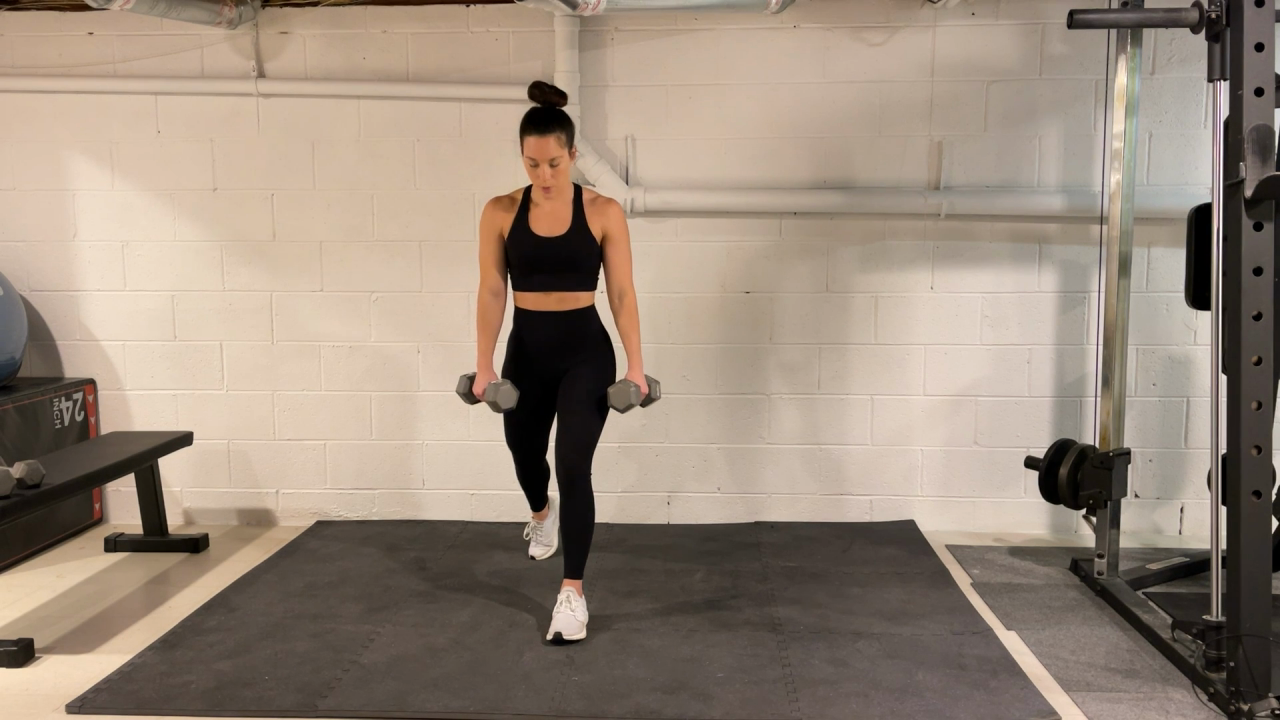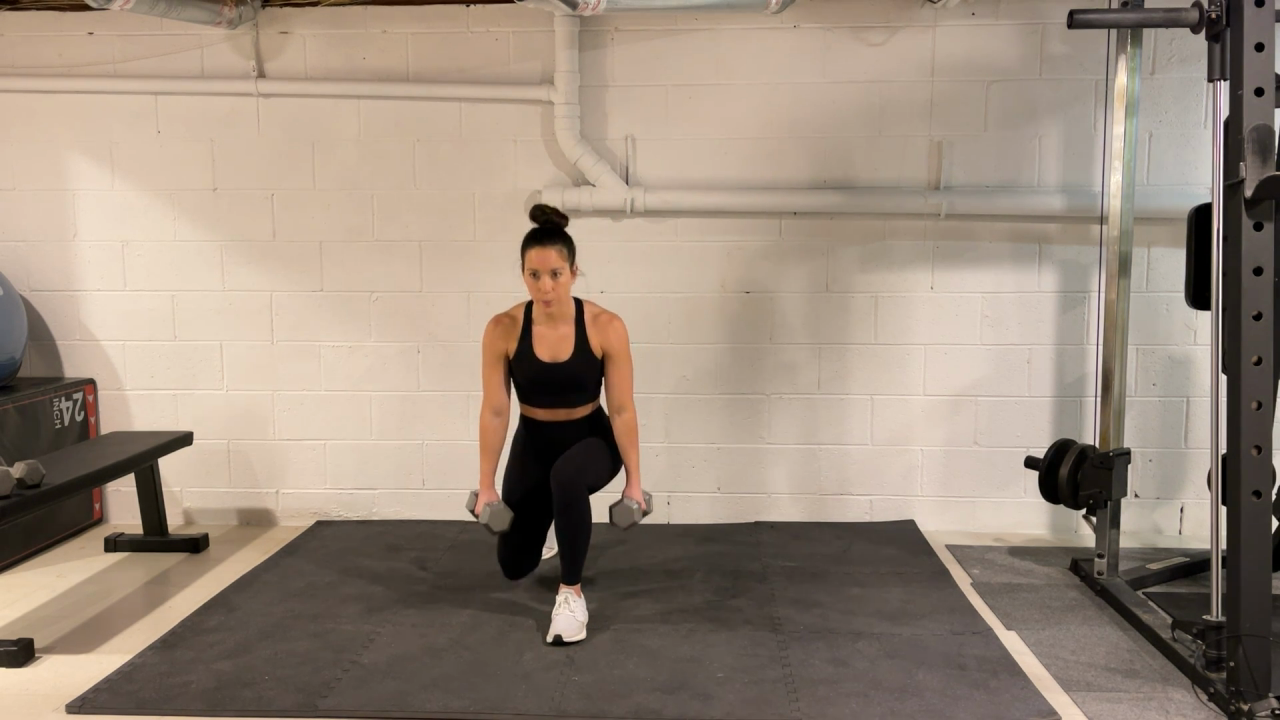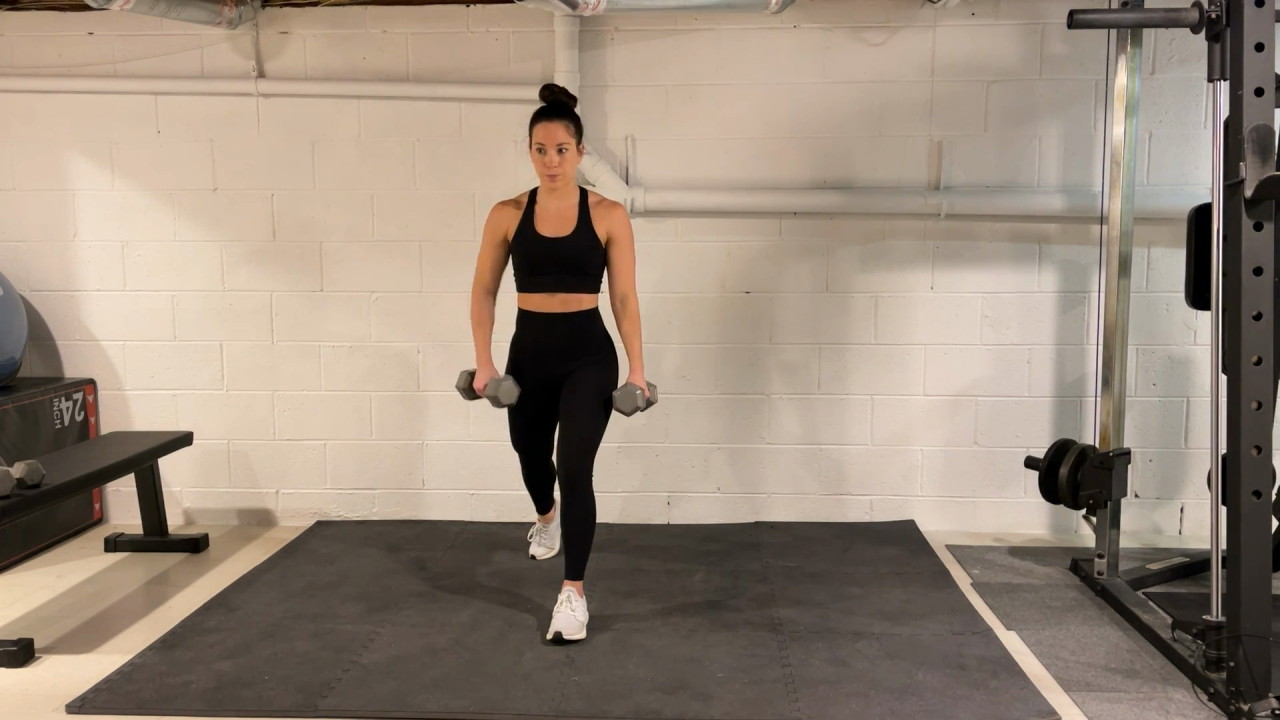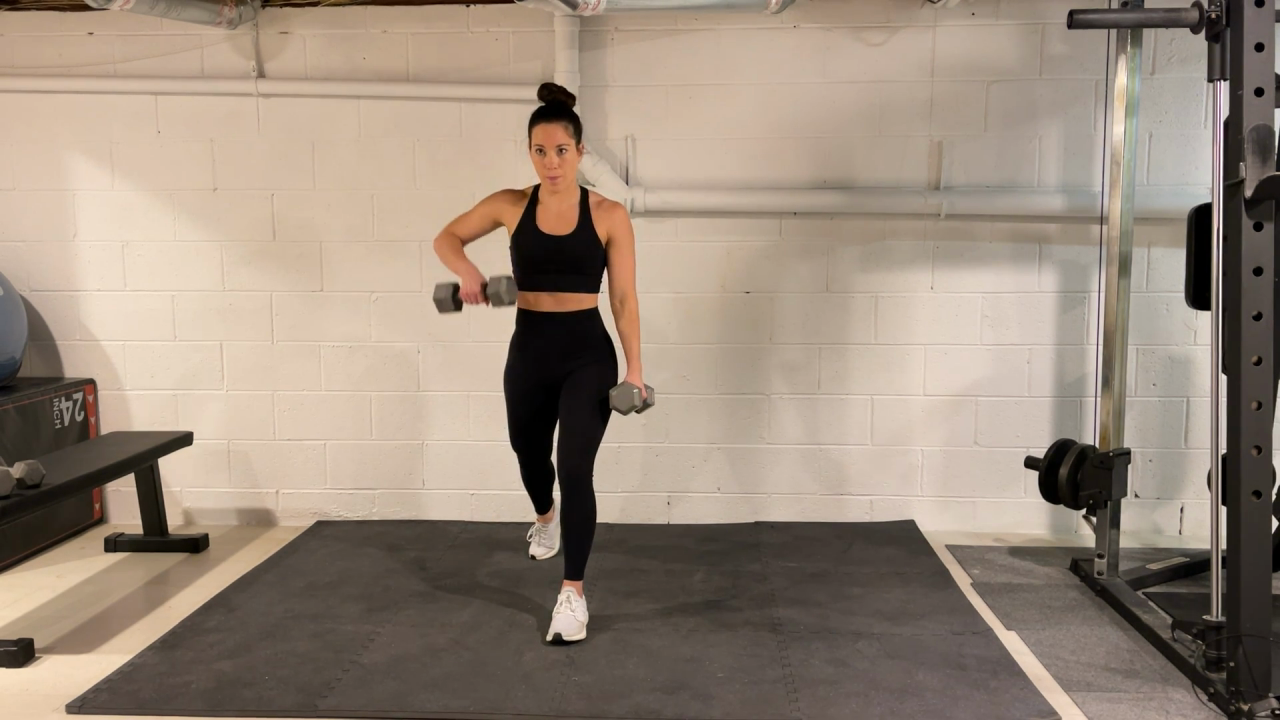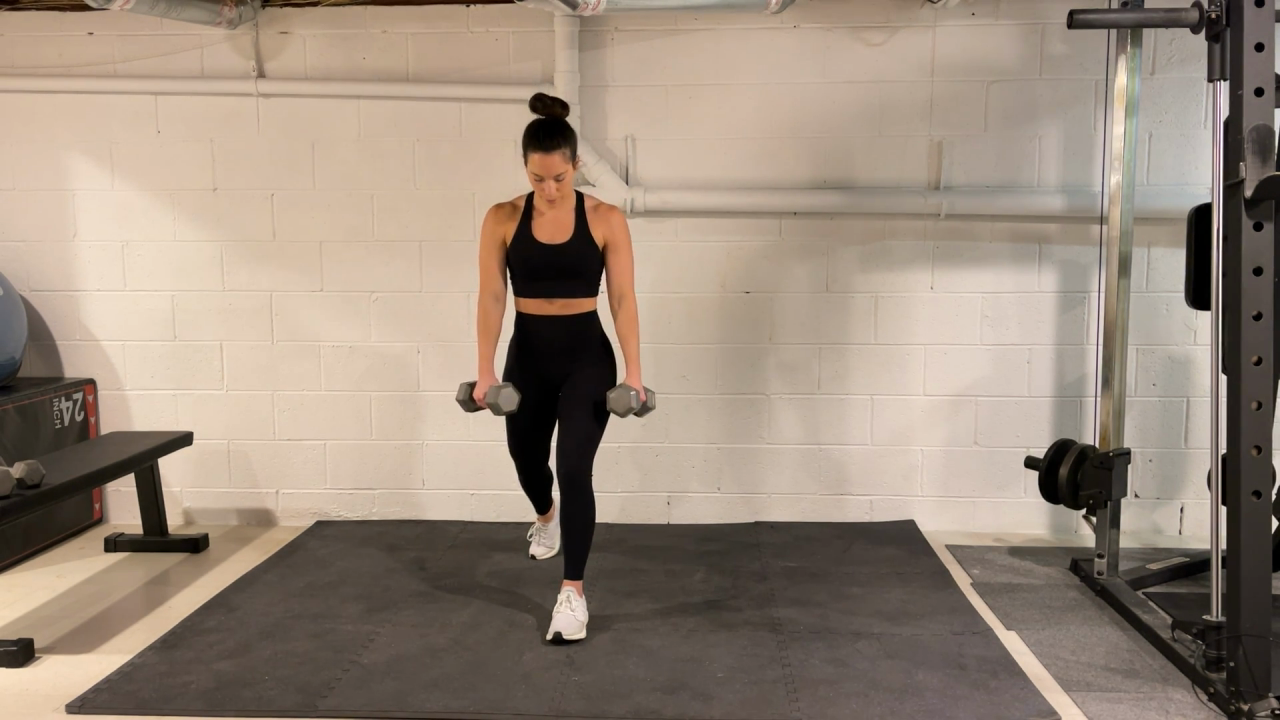
dt=1s
person 1, frame 1
left shoulder: (604, 212)
right shoulder: (500, 211)
left elbow: (622, 293)
right elbow: (491, 292)
left wrist: (635, 364)
right wrist: (484, 365)
left hip: (586, 351)
right hip: (526, 352)
left knee: (573, 466)
right knee: (523, 453)
left ankle: (573, 592)
right ankle: (541, 513)
person 1, frame 2
left shoulder: (606, 326)
right shoulder: (503, 329)
left elbow: (622, 409)
right elbow: (494, 411)
left wrist: (633, 480)
right wrist: (486, 484)
left hip: (590, 438)
right hip: (533, 443)
left knee: (567, 481)
right knee: (514, 565)
left ankle: (571, 595)
right ankle: (548, 523)
person 1, frame 3
left shoulder: (609, 215)
right shoulder: (507, 214)
left elbow: (624, 297)
right elbow: (482, 292)
left wrist: (637, 367)
right wrist: (484, 358)
left hip: (588, 354)
right hip: (528, 354)
left knee: (575, 468)
right knee: (531, 453)
left ankle: (573, 592)
right ankle: (546, 517)
person 1, frame 4
left shoulder: (609, 214)
right shoulder: (510, 204)
left elbow: (623, 296)
right elbow: (446, 237)
left wrist: (635, 367)
right wrist: (466, 271)
left hip: (587, 353)
right hip: (528, 352)
left knee: (575, 469)
right knee: (529, 453)
left ankle: (573, 592)
right ankle: (545, 516)
person 1, frame 5
left shoulder: (606, 219)
right shoulder: (502, 219)
left elbow: (622, 299)
right elbow: (491, 298)
left wrist: (633, 371)
right wrist: (485, 370)
left hip: (587, 354)
right hip: (527, 356)
left knee: (574, 469)
right knee: (527, 459)
left ankle: (573, 592)
right ankle: (546, 515)
